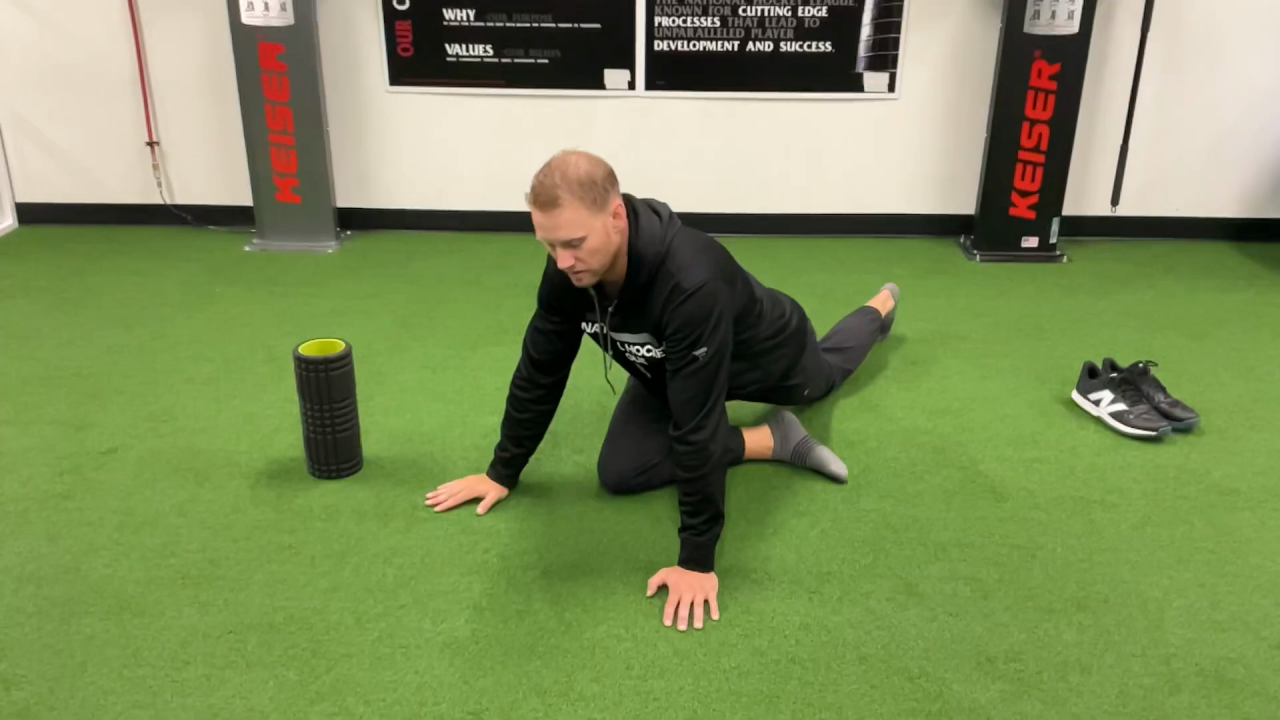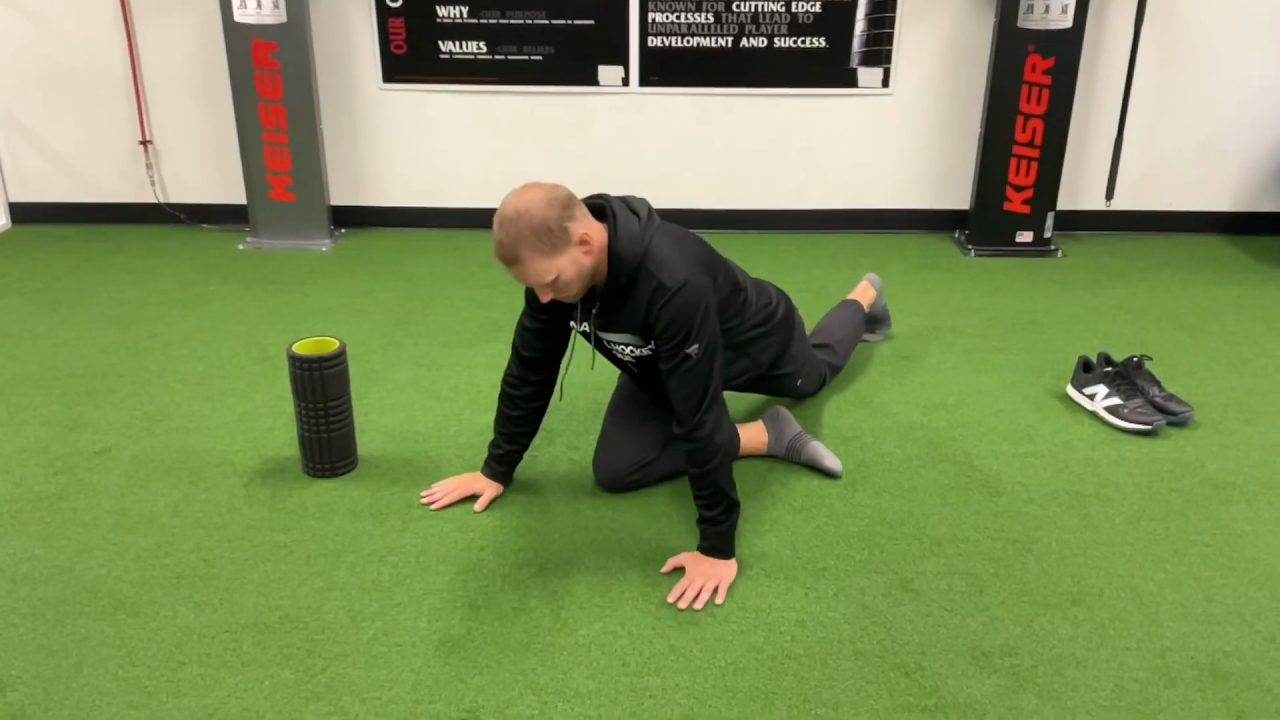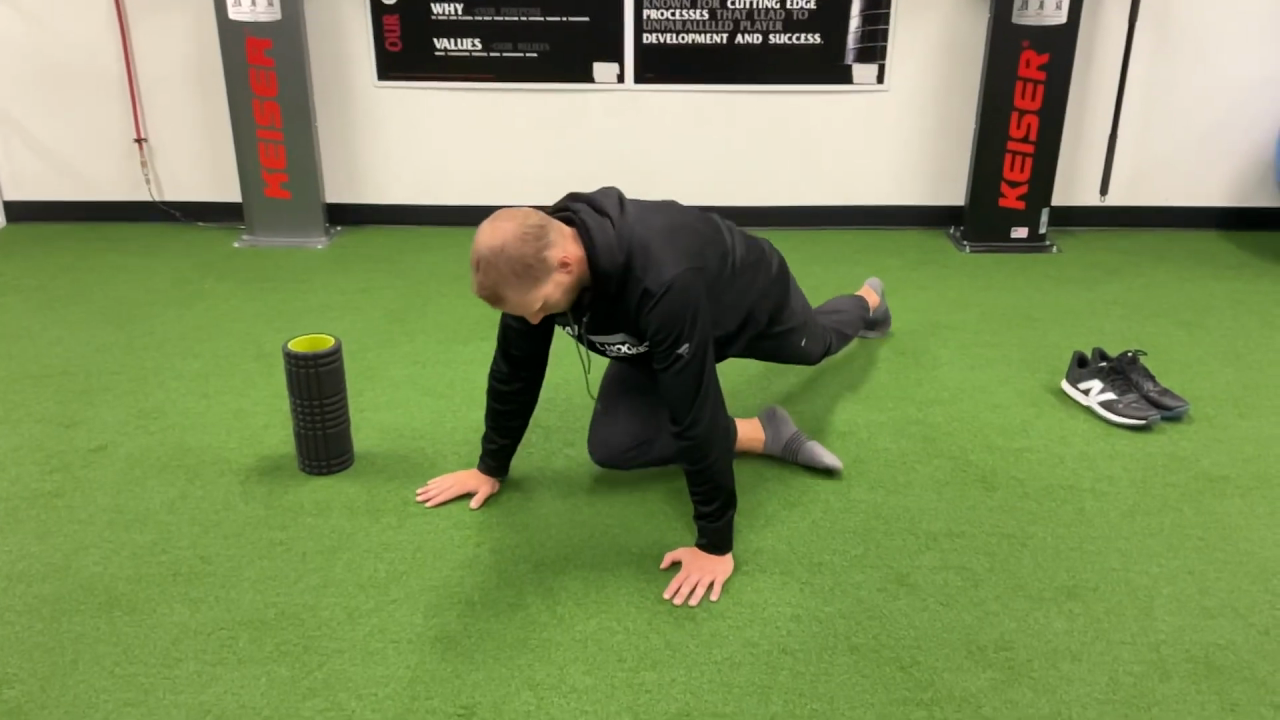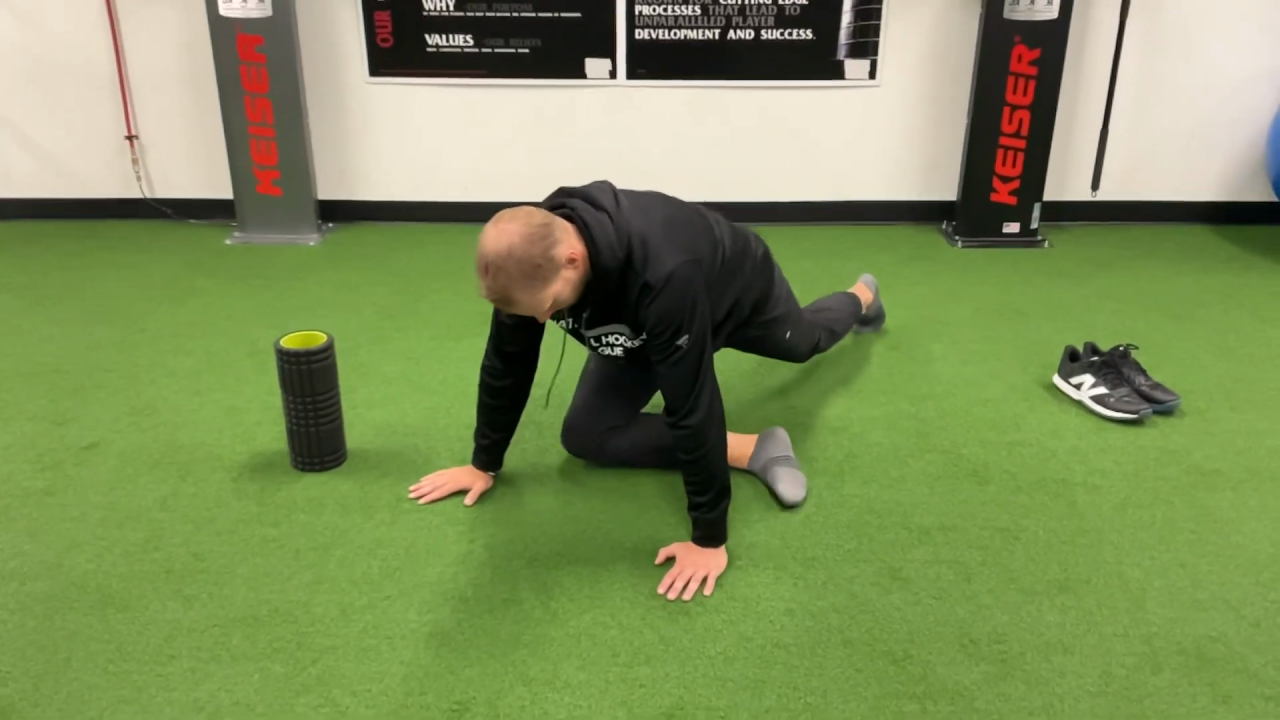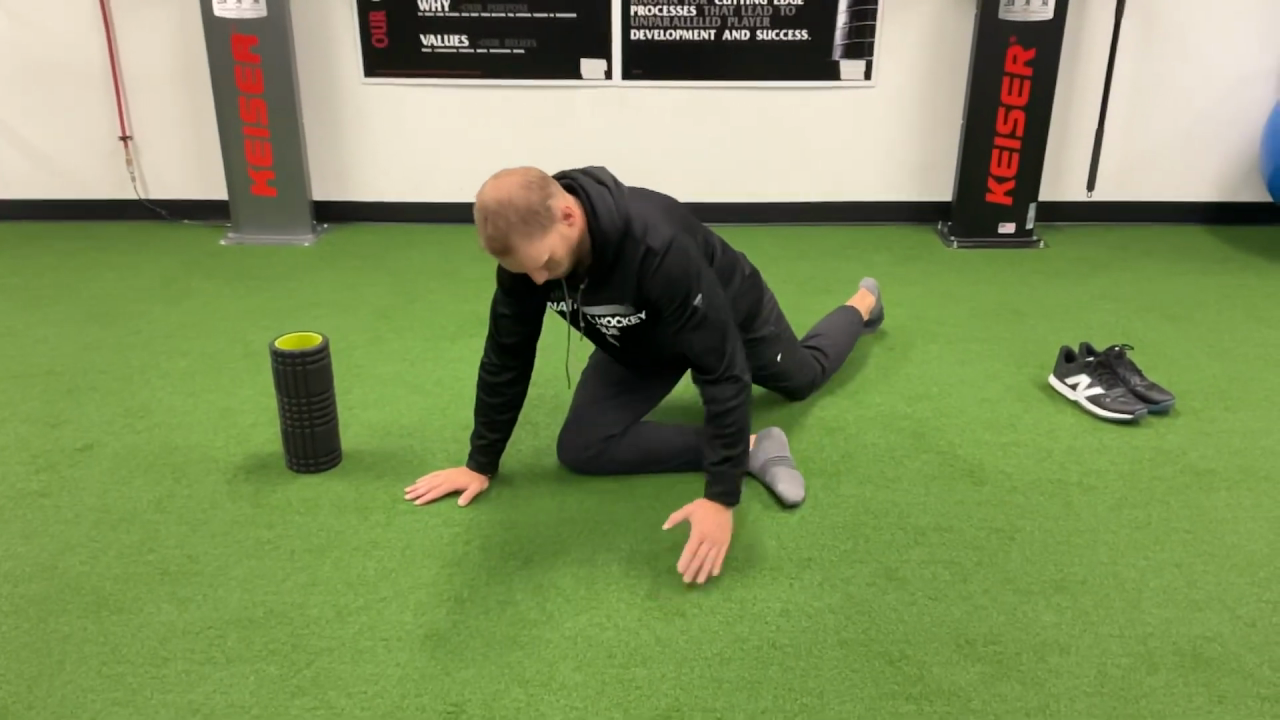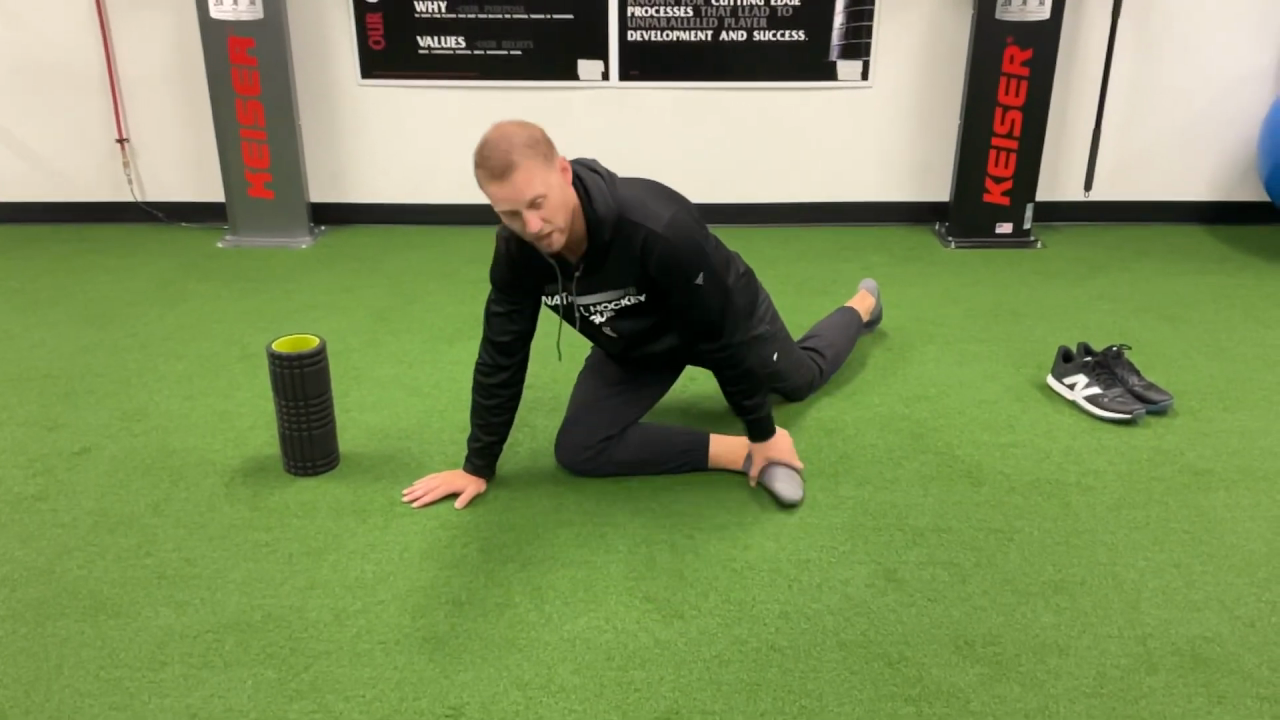
dt=0.4s
person 1, frame 1
left shoulder: (691, 283)
right shoulder: (569, 272)
left elbow: (697, 424)
right elbow: (539, 371)
left wrist: (697, 560)
right wrist: (501, 473)
left hip: (767, 356)
left knee: (825, 372)
right knee: (618, 471)
left ankle: (880, 306)
right ankle: (772, 440)
person 1, frame 2
left shoulder: (674, 282)
right shoulder: (553, 264)
left elbow: (699, 416)
right elbow: (530, 369)
left wrist: (717, 548)
right wrist: (496, 469)
left hip: (757, 346)
left knee: (816, 369)
right knee: (614, 469)
left ankle: (864, 298)
right ankle: (767, 435)
person 1, frame 3
left shoulder: (663, 280)
right shoulder: (534, 261)
left elbow: (694, 410)
right elbow: (515, 368)
left wrist: (715, 544)
right wrist: (490, 467)
left hip: (753, 295)
left knee: (815, 343)
right knee: (612, 445)
left ankle: (868, 301)
right ankle: (766, 434)
person 1, frame 4
left shoulder: (662, 272)
right shoulder: (528, 260)
left elbow: (691, 404)
right elbow: (507, 364)
left wrist: (709, 537)
right wrist: (484, 463)
left hip: (741, 288)
left knee: (803, 342)
right knee: (584, 435)
left ankle: (861, 297)
right ankle: (752, 451)
person 1, frame 5
left shoulder: (658, 244)
right shoulder: (528, 241)
left elbow: (722, 367)
right elbow: (507, 356)
left wrist: (721, 498)
right wrist: (480, 463)
left hip: (730, 313)
left knee: (802, 376)
right knee: (580, 449)
left ankle: (862, 303)
right ankle: (750, 448)
person 1, frame 6
left shoulder: (659, 228)
right shoulder: (517, 248)
left elbow: (723, 336)
right elbow: (502, 356)
left wrist: (766, 430)
right wrist: (478, 466)
left hip: (724, 316)
right hip: (635, 345)
left knee: (799, 380)
right knee: (578, 451)
left ankle: (861, 305)
right ankle: (740, 453)
